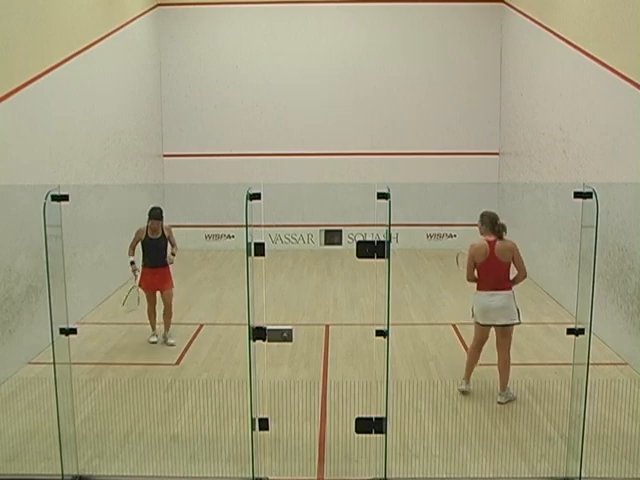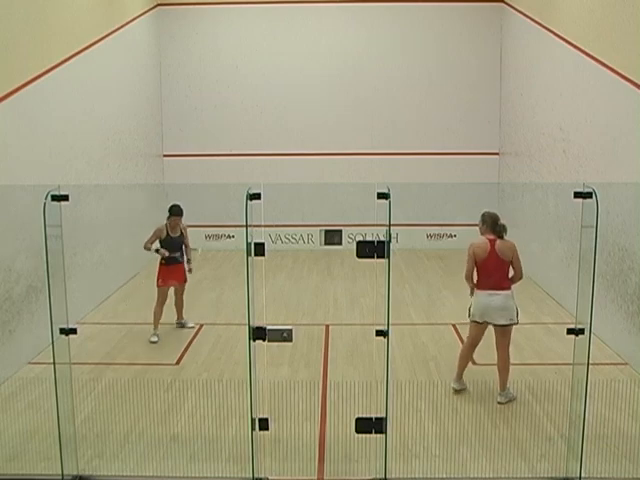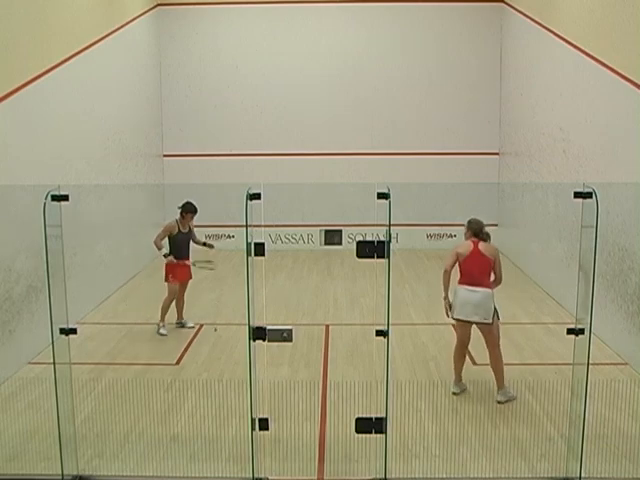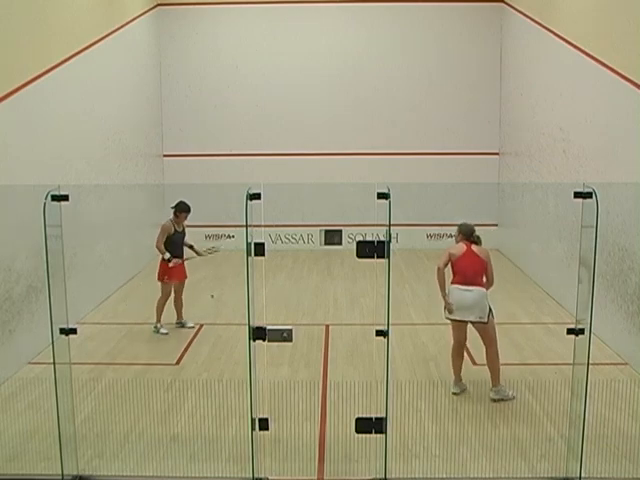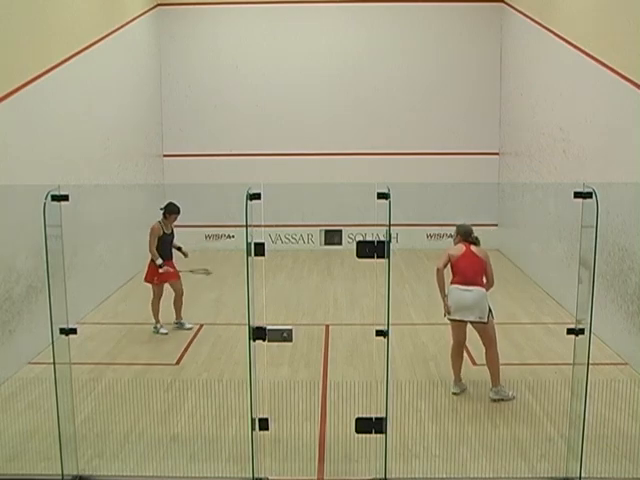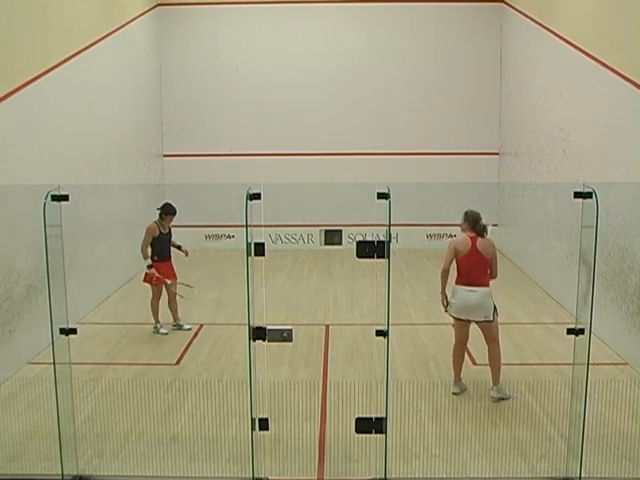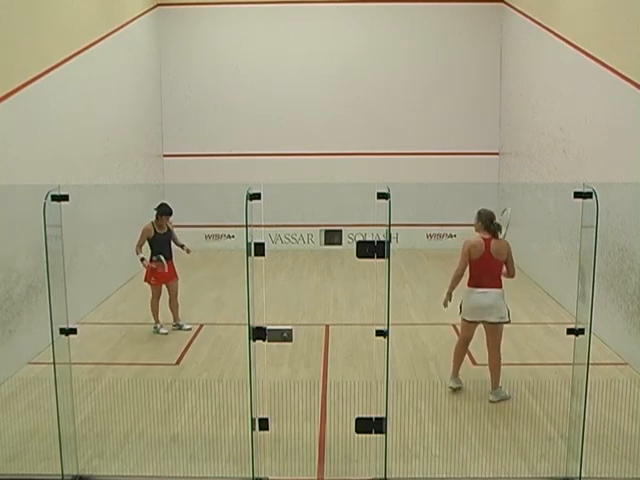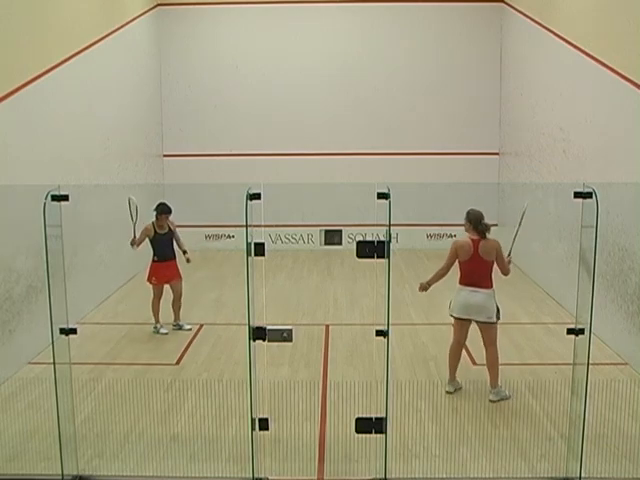
dt=0.4s
person 1, frame 1
left shoulder: (475, 247)
right shoulder: (510, 246)
left elbow: (469, 278)
right elbow: (522, 273)
left hip: (482, 299)
right hip: (504, 300)
left knee: (477, 343)
right knee: (504, 349)
left ankle: (465, 381)
right ankle: (503, 392)
person 1, frame 2
left shoulder: (475, 246)
right shoulder: (510, 246)
left elbow: (468, 275)
right elbow: (519, 275)
left hip: (482, 299)
right hip: (504, 299)
left knee: (471, 342)
right knee: (503, 348)
left ankle: (458, 380)
right ankle: (503, 392)
person 1, frame 3
left shoulder: (460, 248)
right shoulder: (493, 249)
left elbow: (447, 270)
right elbow: (498, 279)
left wrist: (446, 296)
left hip: (462, 295)
right hip: (483, 298)
left knee: (461, 343)
right knee: (494, 346)
left ankle: (457, 383)
right ankle: (502, 391)
person 1, frame 4
left shoulder: (453, 249)
right shoulder: (483, 252)
left elbow: (440, 268)
right elbow: (490, 281)
left wrist: (444, 296)
left hip: (457, 294)
right hip: (477, 296)
left knee: (458, 342)
right knee: (491, 344)
left ankle: (457, 383)
right ankle: (496, 388)
person 1, frame 5
left shoulder: (452, 250)
right shoulder: (482, 252)
left elbow: (439, 269)
right elbow: (490, 281)
left wrist: (444, 297)
left hip: (457, 294)
right hip: (477, 296)
left knee: (458, 343)
right knee: (490, 345)
left ankle: (457, 383)
right ankle: (496, 388)
person 1, frame 6
left shoulder: (457, 243)
right shoulder: (489, 244)
left elbow: (445, 269)
right elbow: (494, 274)
left wrist: (443, 293)
left hip: (461, 294)
right hip: (482, 295)
left knee: (460, 342)
right knee: (493, 343)
left ankle: (457, 383)
right ankle: (496, 387)
person 1, frame 7
left shoulder: (470, 243)
right shoulder: (504, 245)
left elbow: (460, 271)
right elbow: (511, 274)
left wrist: (449, 293)
left hip: (473, 296)
right hip: (495, 298)
left knee: (463, 339)
right knee: (494, 347)
left ankle: (454, 378)
right ankle: (495, 390)
person 1, frame 8
left shoulder: (459, 244)
right shoulder: (493, 245)
left elbow: (444, 270)
right elbow: (505, 272)
left wrist: (428, 283)
right wrist: (507, 262)
left hip: (464, 296)
right hip: (485, 297)
left knee: (458, 341)
right knee: (490, 345)
left ankle: (452, 382)
right ankle: (495, 390)
person 2, frame 1
left shoulder: (167, 230)
right shoulder: (141, 232)
left elbow: (174, 246)
right elbow: (131, 248)
left wrist: (172, 255)
right wrist: (133, 263)
left hip: (164, 271)
right hip: (148, 272)
left knee: (168, 304)
right knee: (151, 304)
left ankle: (167, 334)
right ankle: (153, 332)
person 2, frame 2
left shoulder: (183, 228)
right shoulder: (161, 230)
left elbow: (186, 245)
right elbow: (146, 245)
left wrist: (189, 262)
right wrist: (157, 251)
left hip: (180, 267)
right hip: (166, 268)
left knee: (180, 295)
right knee: (161, 300)
left ankle: (180, 319)
right ankle: (155, 332)
person 2, frame 3
left shoulder: (190, 225)
right shoulder: (171, 226)
left elbow: (194, 238)
right elbow: (157, 241)
left wrist: (204, 244)
right wrist: (166, 255)
left hip: (185, 263)
right hip: (174, 264)
left knee: (181, 294)
right knee: (172, 295)
left ankle: (180, 320)
right ankle: (161, 323)
person 2, frame 4
left shoulder: (182, 224)
right shoulder: (167, 226)
right elbow: (158, 245)
left wrist: (192, 247)
right wrist: (170, 259)
left hip: (179, 263)
right hip: (168, 264)
left knee: (179, 294)
right knee: (165, 295)
left ankle: (180, 320)
right ankle: (157, 324)
person 2, frame 5
left shoulder: (170, 226)
right shoulder: (156, 227)
right elbow: (152, 249)
left wrist: (180, 249)
right wrist: (161, 265)
left hip: (170, 264)
right hip: (158, 266)
left knee: (179, 292)
right knee: (157, 296)
left ankle: (179, 320)
right ankle: (157, 325)
person 2, frame 6
left shoulder: (168, 225)
right shoulder: (152, 228)
right elbow: (144, 248)
left wrist: (179, 247)
right wrist: (149, 266)
left hip: (168, 264)
right hip: (156, 266)
left knee: (173, 294)
right knee: (156, 296)
left ankle: (177, 322)
right ankle: (157, 325)
person 2, frame 7
left shoulder: (169, 225)
right shoulder: (148, 228)
left elbow: (174, 239)
right elbow: (138, 247)
left wrist: (183, 246)
right wrist: (142, 259)
left hip: (169, 264)
right hip: (156, 266)
left knee: (174, 294)
right knee: (156, 296)
left ankle: (177, 322)
right ankle: (157, 325)
person 2, frame 8
left shoulder: (171, 224)
right shoulder: (149, 229)
left elbow: (178, 240)
right elbow: (136, 245)
left wrist: (185, 252)
right wrist: (133, 244)
left hip: (172, 264)
right hip: (158, 266)
left knee: (178, 294)
right knee: (157, 296)
left ankle: (177, 322)
right ankle: (157, 325)
